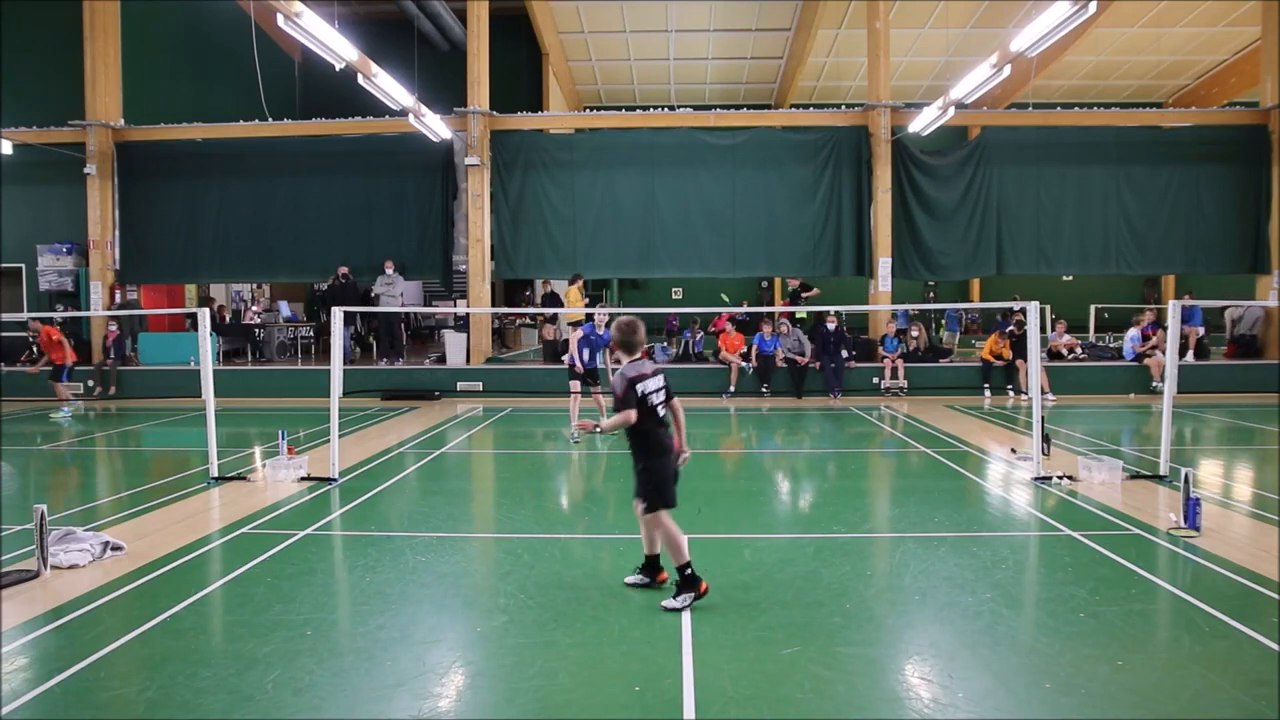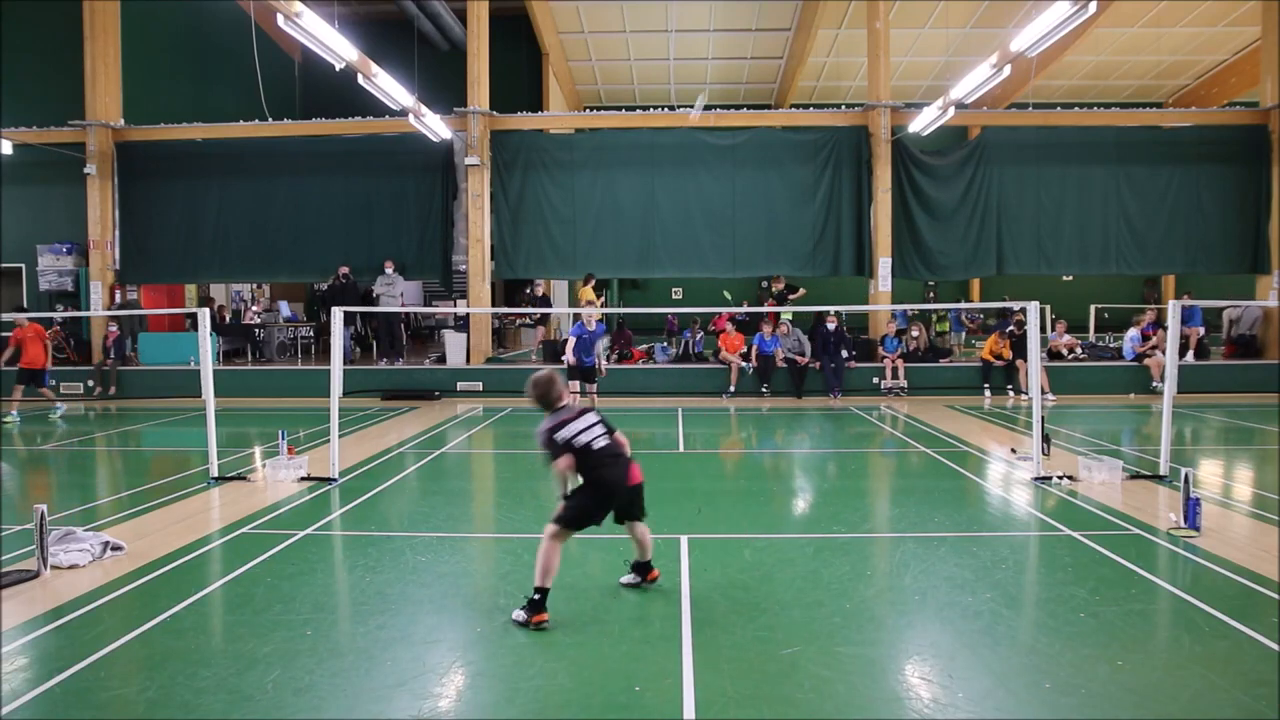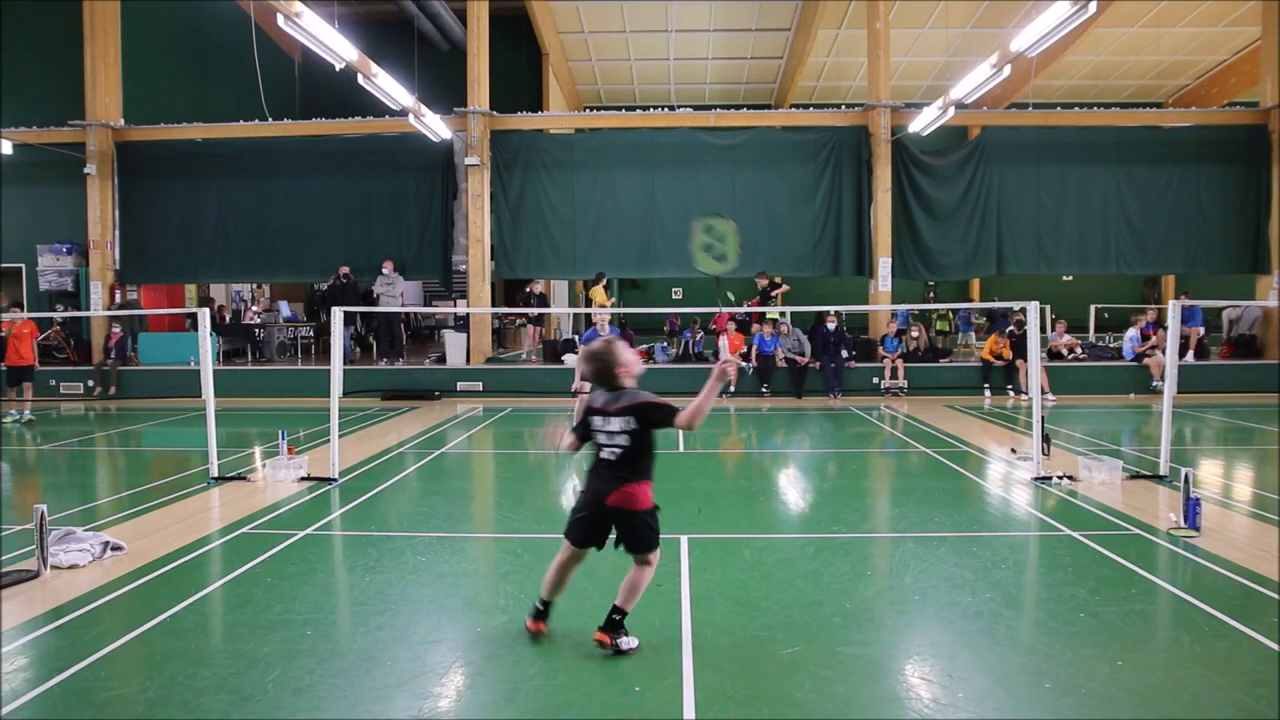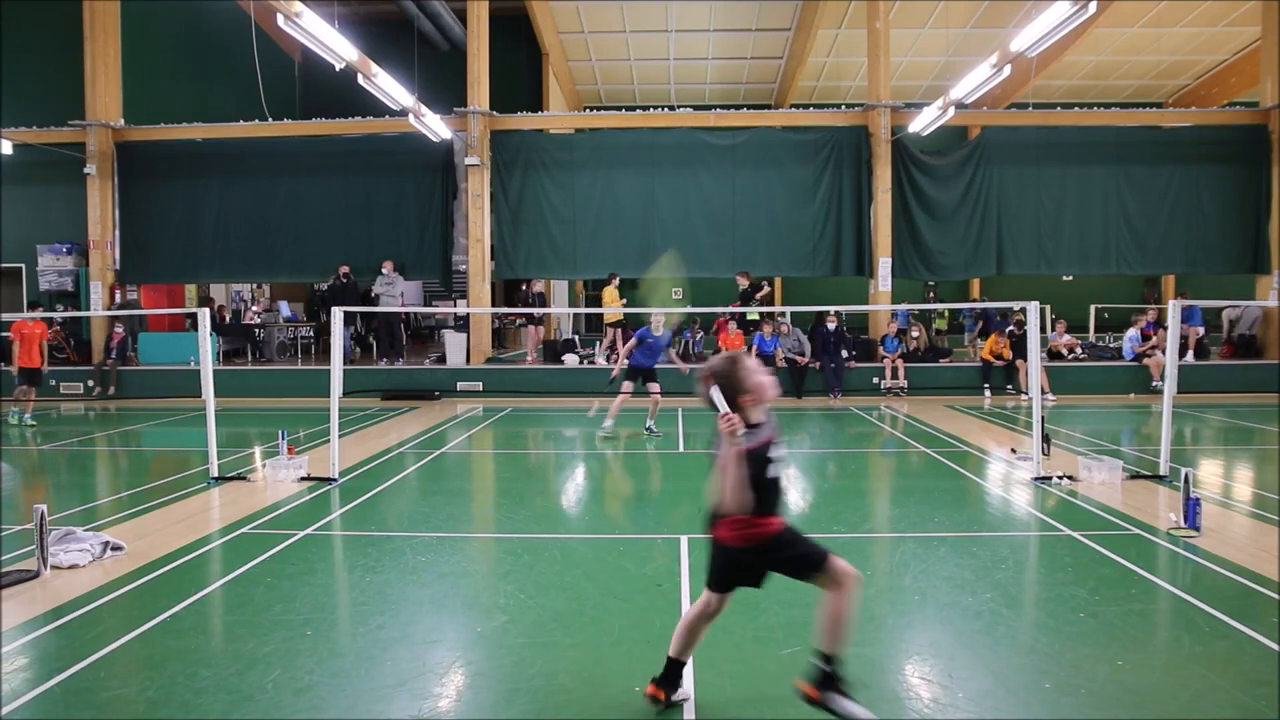
dt=0.4s
person 1, frame 1
left shoulder: (622, 378)
right shoulder: (654, 370)
left elbow: (629, 417)
right elbow: (676, 407)
left wrist: (598, 427)
right wrist: (682, 444)
left hip: (650, 453)
right hip: (666, 446)
left knee: (655, 516)
right knee: (649, 509)
left ankle: (691, 581)
right ankle: (651, 568)
person 1, frame 2
left shoulder: (548, 429)
right shoulder: (587, 412)
left elbow: (564, 466)
right elbow: (621, 440)
left wrist: (565, 496)
left hip: (598, 484)
right hip: (629, 475)
left knee: (553, 536)
right knee: (634, 521)
left ankle: (536, 608)
right ankle: (644, 569)
person 1, frame 3
left shoulder: (594, 405)
right shoulder: (642, 401)
left elbow: (572, 444)
right elbow: (687, 423)
left wrist: (559, 439)
right wrist: (713, 384)
left hip: (595, 492)
right hip: (631, 495)
left knee: (570, 552)
right knee: (646, 561)
left ankle: (539, 616)
right ankle: (612, 629)
person 1, frame 4
left shoulder: (738, 423)
right shoulder: (750, 446)
right elbow: (734, 507)
right wrist: (731, 447)
left hip: (729, 533)
right hip: (758, 533)
left knee: (712, 601)
right knee: (844, 579)
left ankle: (666, 682)
right ankle: (823, 681)
